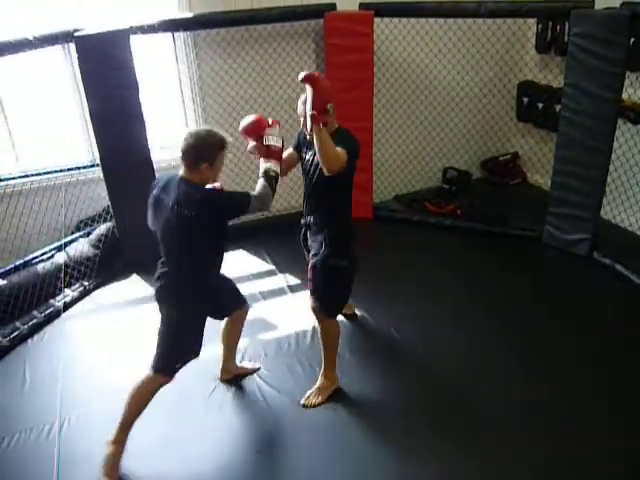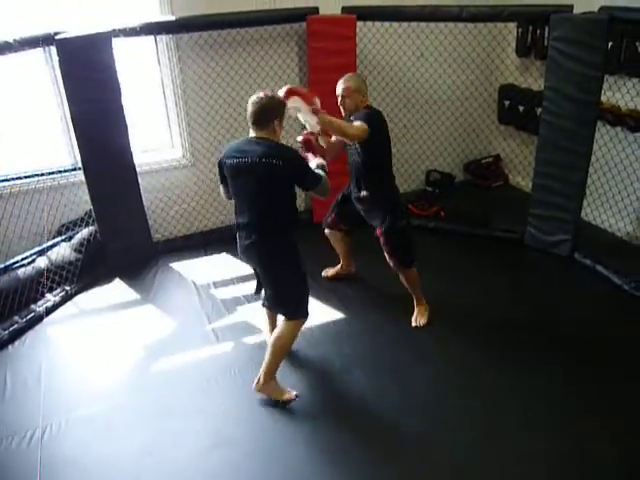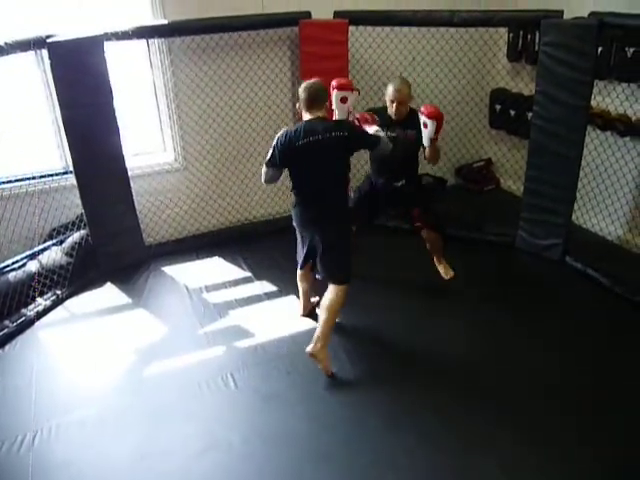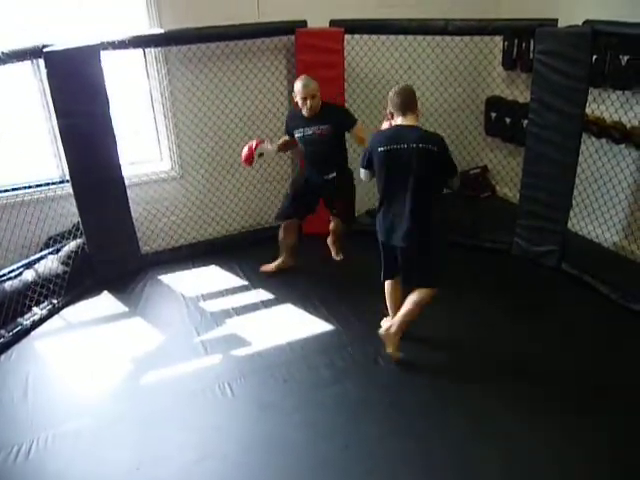
dt=0.7s
person 1, frame 1
left shoulder: (166, 183)
right shoulder: (200, 202)
right elbow: (261, 201)
right wrist: (269, 158)
left hip: (200, 276)
right hip: (181, 293)
left knee: (239, 308)
right knee: (160, 374)
left ankle: (229, 366)
right ankle: (117, 443)
person 1, frame 2
left shoulder: (229, 154)
right shoulder: (285, 157)
left elbow: (227, 194)
right elbow: (324, 191)
right wrist: (317, 164)
left hip: (246, 242)
right hip: (276, 245)
left knee: (274, 293)
right knee: (295, 317)
left ankle: (274, 336)
right ankle: (266, 380)
person 1, frame 3
left shoulder: (288, 137)
right shoulder: (344, 130)
left elbow: (268, 178)
right elbow: (384, 146)
left wrist: (276, 145)
right wrist: (373, 130)
left hip: (303, 216)
right hip: (334, 218)
left knee: (306, 262)
right knee: (339, 283)
left ankle: (306, 304)
right ankle: (319, 344)
person 1, frame 4
left shoulder: (378, 140)
right shoulder: (434, 142)
left elbow: (365, 175)
right elbow: (452, 181)
left hip: (387, 222)
right hip: (421, 226)
left knee: (393, 277)
right knee: (427, 285)
left ankle: (394, 321)
right ankle: (394, 328)
person 2, frame 1
left shoulder: (345, 140)
right shoulder: (305, 136)
left elbow: (330, 166)
right elbow: (280, 166)
left wrist: (316, 124)
left hip: (335, 232)
right hip: (313, 223)
left knee: (321, 306)
right knee: (318, 269)
left ankle: (328, 377)
right ankle: (343, 304)
person 2, frame 2
left shoulder: (372, 118)
right shoulder: (345, 119)
left elbow: (351, 134)
right elbow: (334, 150)
left wrist: (316, 116)
left hip: (381, 198)
right hip: (356, 192)
left knee: (399, 259)
right knee: (333, 226)
left ankle: (420, 303)
right ankle: (346, 265)
person 2, frame 3
left shoulder: (418, 121)
right shoulder: (374, 116)
left elbow: (432, 160)
left hip: (407, 186)
right hip: (375, 183)
left knee: (429, 232)
left ankle: (439, 260)
person 2, frame 4
left shoulder: (337, 113)
right shoulder: (293, 119)
left elbow: (362, 137)
right wrist: (273, 147)
left hip: (337, 176)
right hip: (309, 176)
left knee: (339, 220)
right knee: (288, 220)
left ankle: (333, 242)
right ankle: (285, 259)
